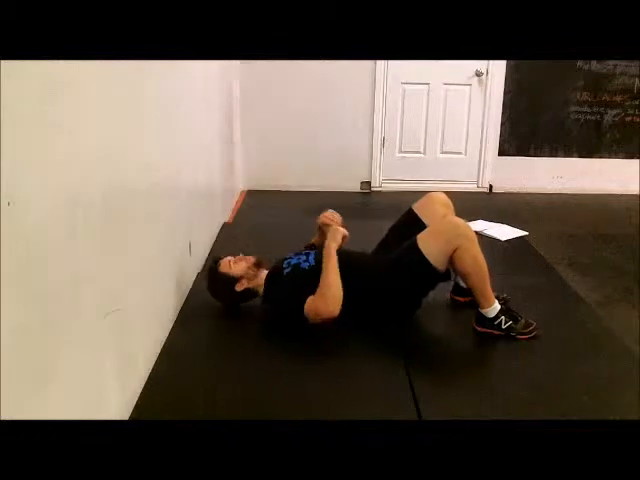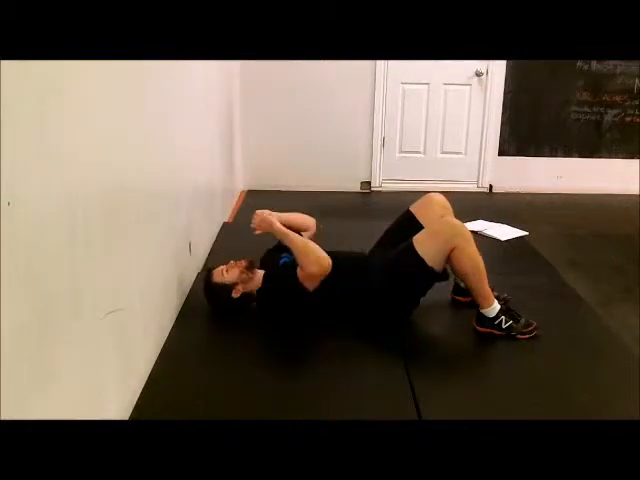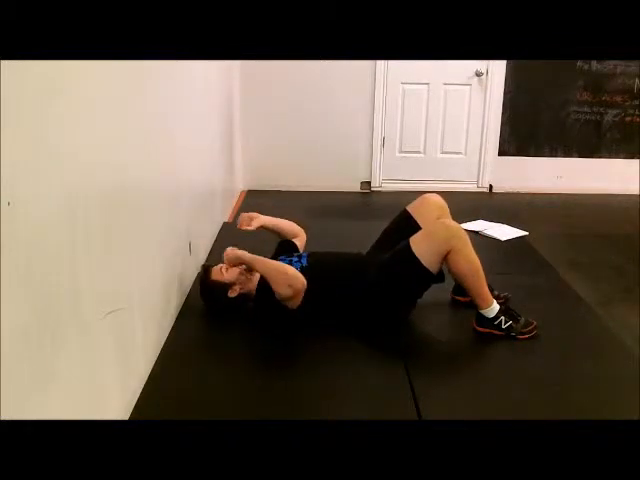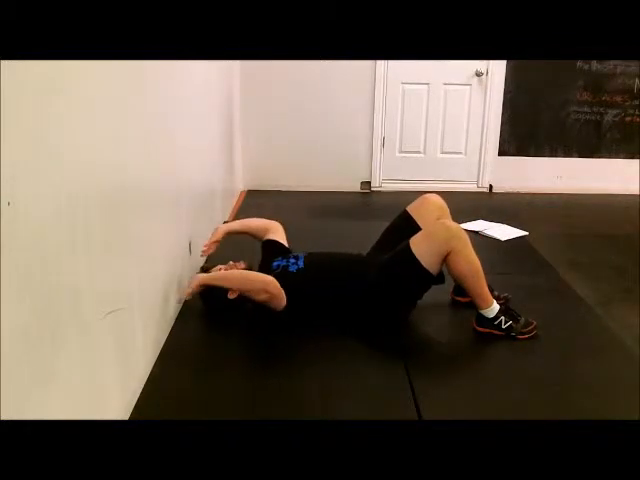
dt=0.4s
person 1, frame 1
left shoulder: (280, 270)
right shoulder: (279, 297)
left elbow: (315, 253)
right elbow: (328, 308)
left wrist: (325, 229)
right wrist: (332, 245)
left hip: (381, 263)
right hip: (390, 292)
left knee: (437, 202)
right knee: (457, 230)
left ankle: (465, 287)
right ankle: (491, 315)
person 1, frame 2
left shoulder: (271, 263)
right shoulder: (276, 295)
left elbow: (310, 225)
right elbow: (320, 266)
left wrist: (277, 221)
right wrist: (277, 228)
left hip: (376, 263)
right hip: (386, 292)
left knee: (435, 203)
right knee: (453, 230)
left ankle: (466, 287)
right ankle: (492, 314)
person 1, frame 3
left shoulder: (270, 265)
right shoulder: (269, 298)
left elbow: (299, 234)
right elbow: (296, 283)
left wrist: (264, 221)
right wrist: (243, 254)
left hip: (373, 265)
right hip: (382, 293)
left knee: (431, 203)
right knee: (449, 232)
left ankle: (467, 287)
right ankle: (491, 315)
person 1, frame 4
left shoulder: (270, 263)
right shoulder: (266, 295)
left elbow: (272, 226)
right elbow: (268, 286)
left wrist: (225, 228)
right wrist: (205, 279)
left hip: (373, 265)
right hip: (381, 293)
left knee: (432, 204)
right knee: (449, 232)
left ankle: (467, 286)
right ankle: (491, 315)
